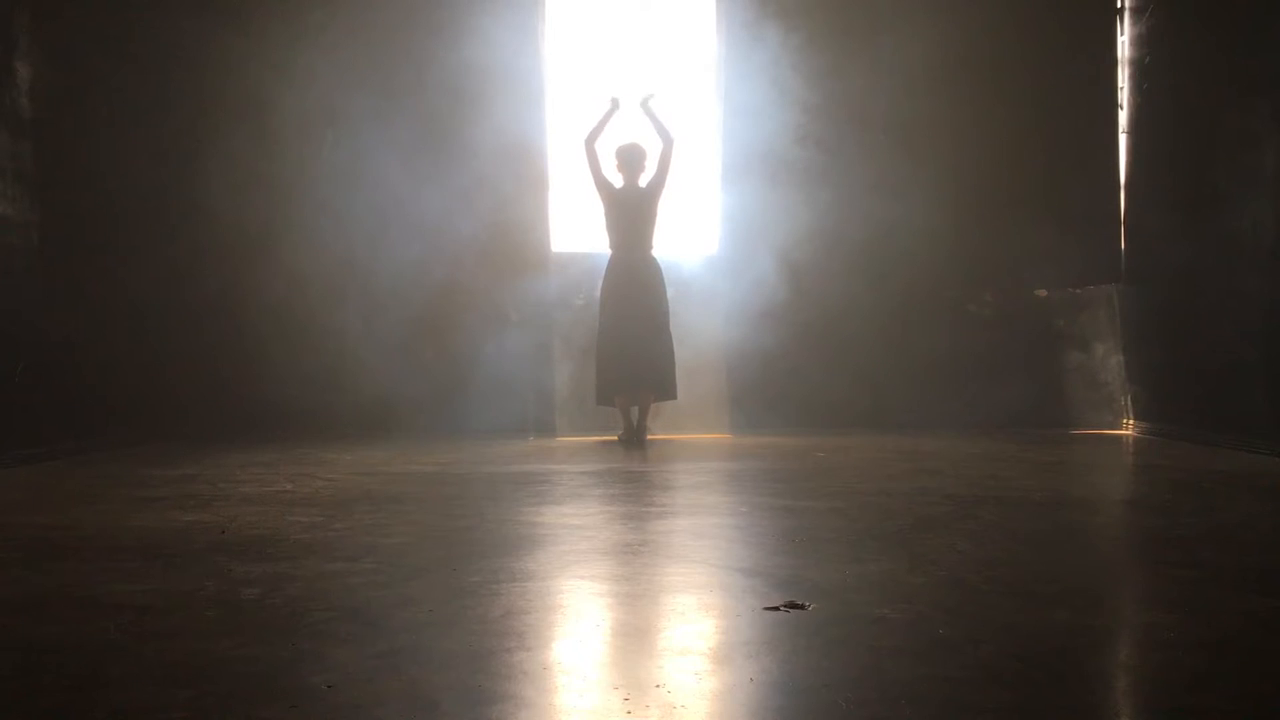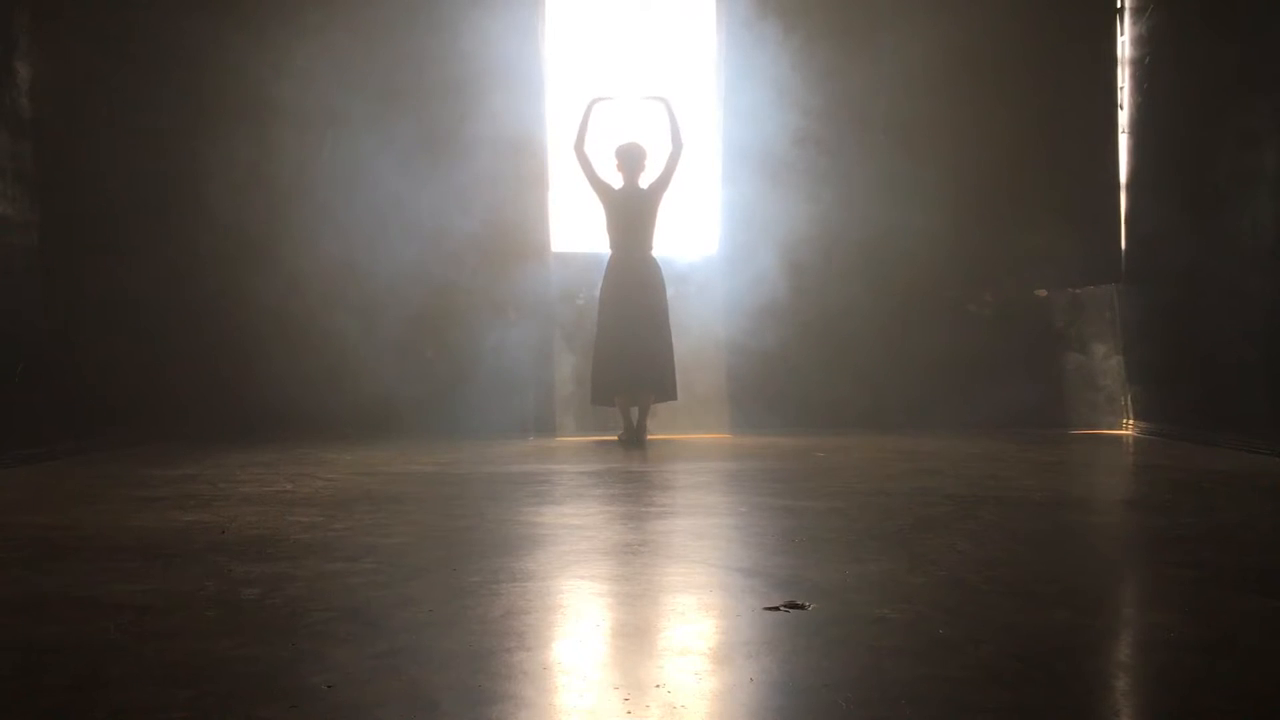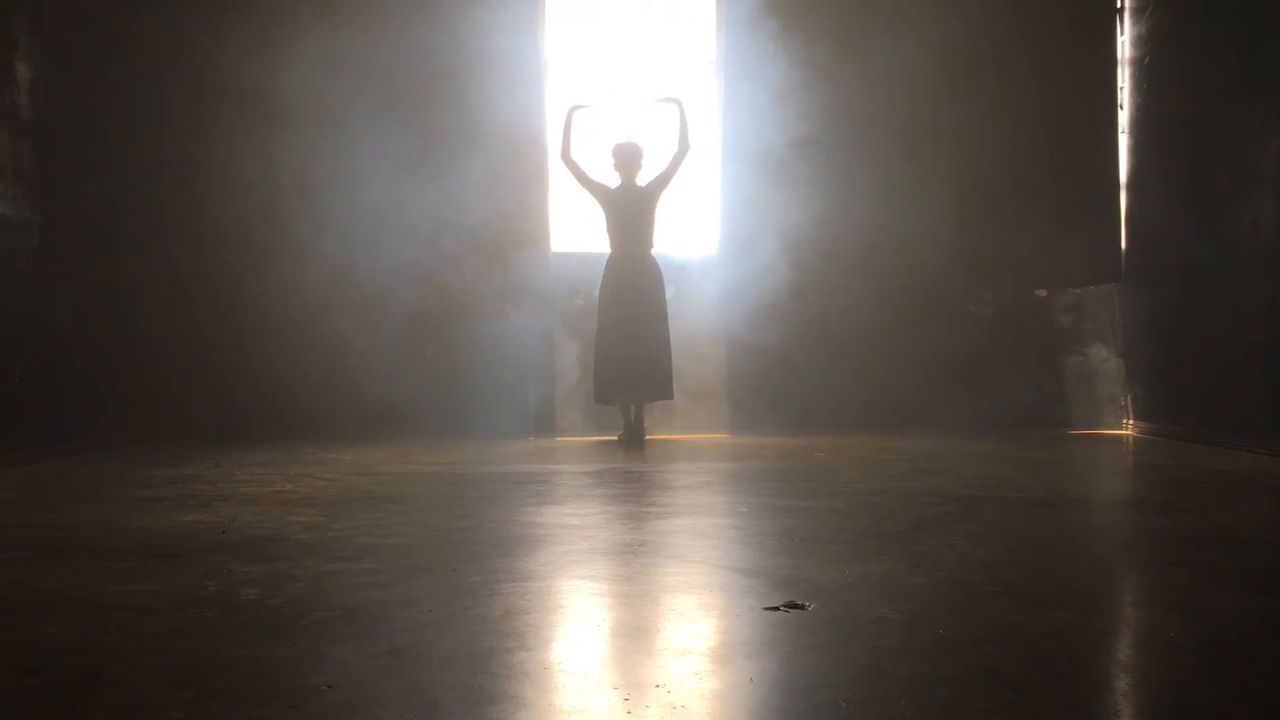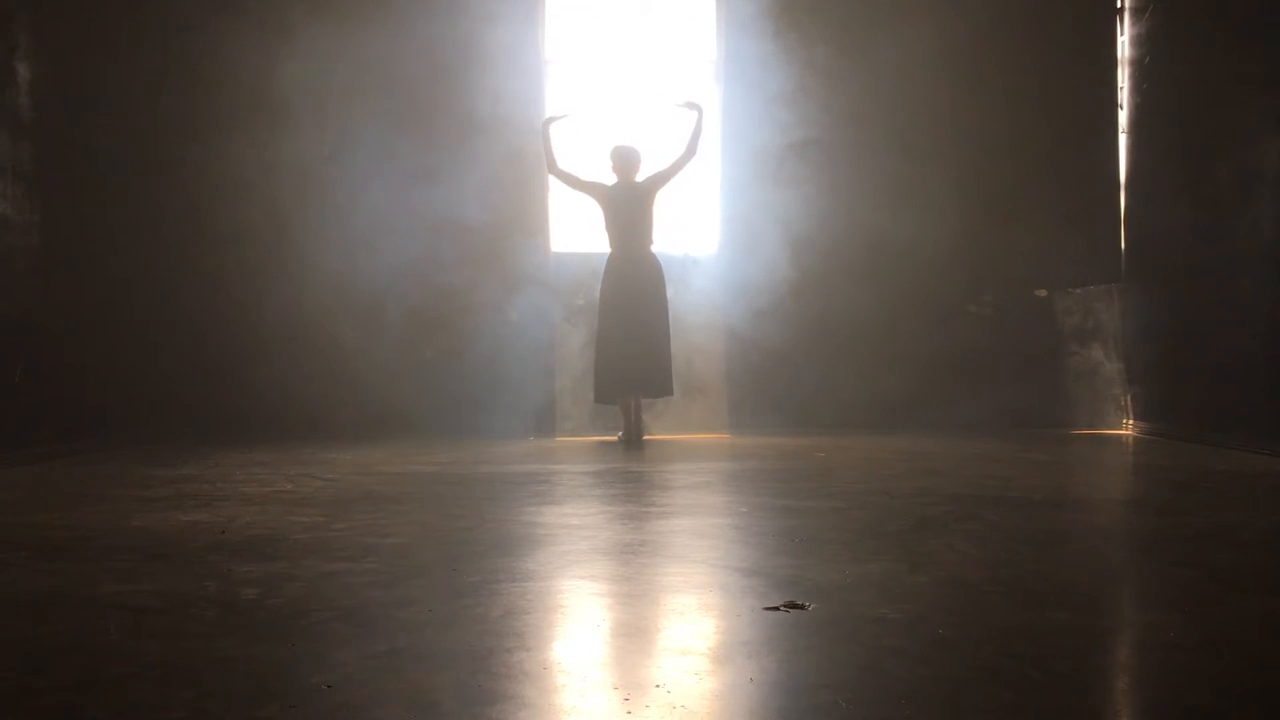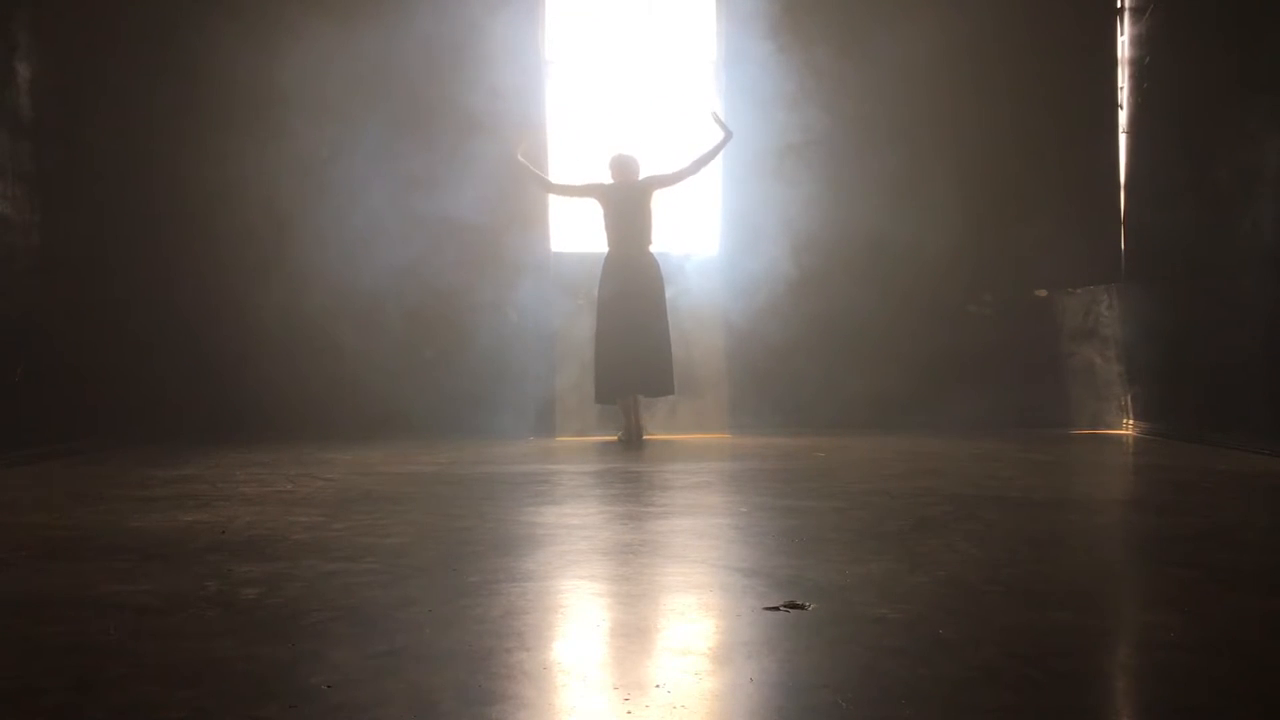
dt=0.7s
person 1, frame 1
left shoulder: (608, 195)
right shoulder: (652, 194)
left elbow: (589, 143)
right elbow: (669, 143)
left wrist: (611, 112)
right wrist: (648, 112)
left hip: (618, 275)
right hip: (647, 275)
left knee: (618, 350)
right knee: (649, 349)
left ankle: (628, 427)
right ankle: (641, 425)
person 1, frame 2
left shoulder: (608, 196)
right shoulder: (653, 194)
left elbow: (579, 149)
right elbow: (678, 147)
left wrist: (591, 107)
right wrist: (666, 106)
left hip: (618, 275)
right hip: (647, 274)
left knee: (617, 350)
right knee: (649, 349)
left ankle: (628, 426)
right ankle: (641, 425)
person 1, frame 3
left shoulder: (605, 196)
right shoulder: (651, 193)
left elbow: (567, 158)
right elbow: (683, 150)
left wrist: (570, 116)
right wrist: (680, 109)
left hip: (617, 274)
right hip: (647, 273)
left knee: (617, 348)
right knee: (647, 346)
left ankle: (628, 425)
right ankle: (639, 422)
person 1, frame 4
left shoulder: (603, 193)
right shoulder: (648, 189)
left elbow: (554, 169)
right elbow: (688, 154)
left wrist: (546, 130)
right wrist: (698, 115)
left hip: (618, 272)
right hip: (647, 271)
left knee: (617, 346)
right knee: (647, 343)
left ankle: (629, 425)
right ankle: (637, 420)
person 1, frame 5
left shoulder: (602, 191)
right shoulder: (647, 186)
left elbow: (552, 187)
right elbow: (690, 170)
left wrist: (523, 162)
right wrist: (724, 140)
left hip: (616, 272)
right hip: (645, 271)
left knee: (618, 346)
right knee: (645, 342)
left ankle: (629, 425)
right ankle: (636, 423)
